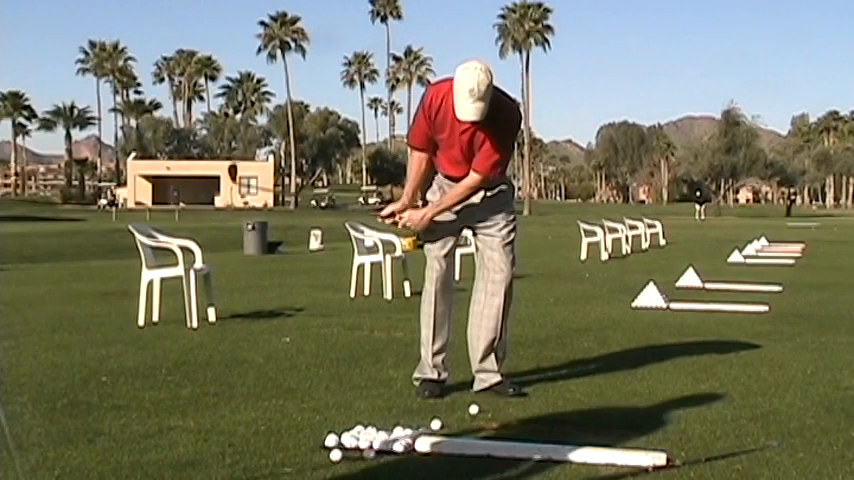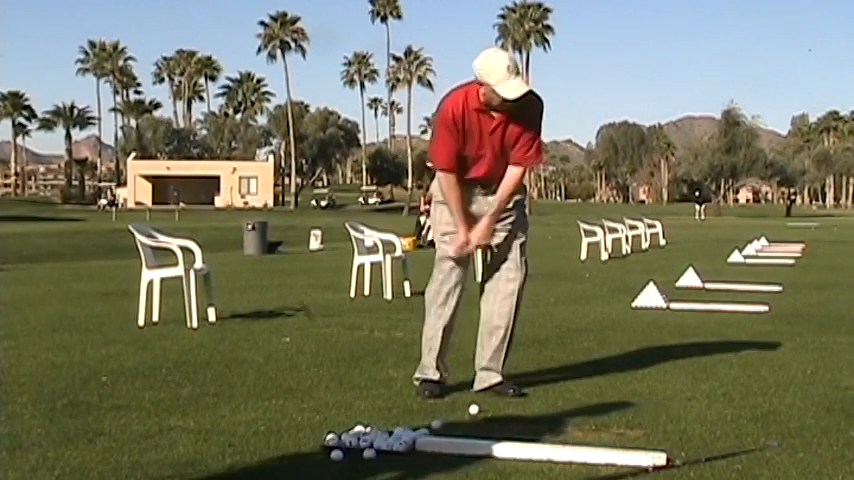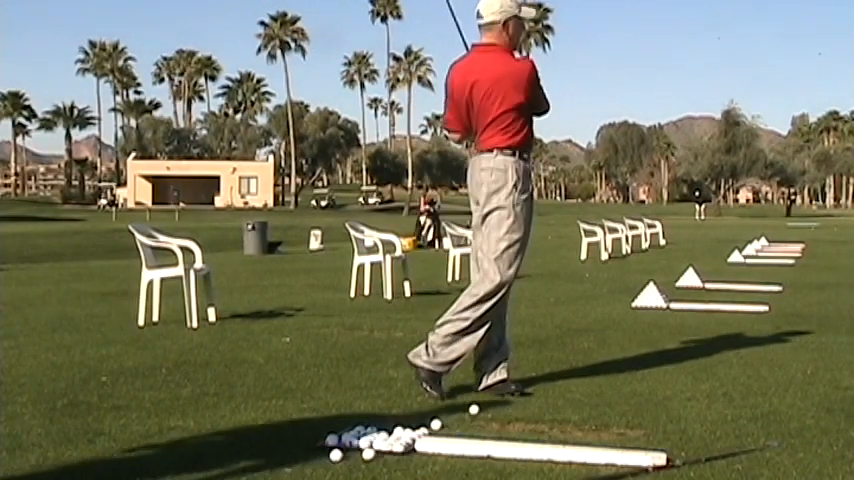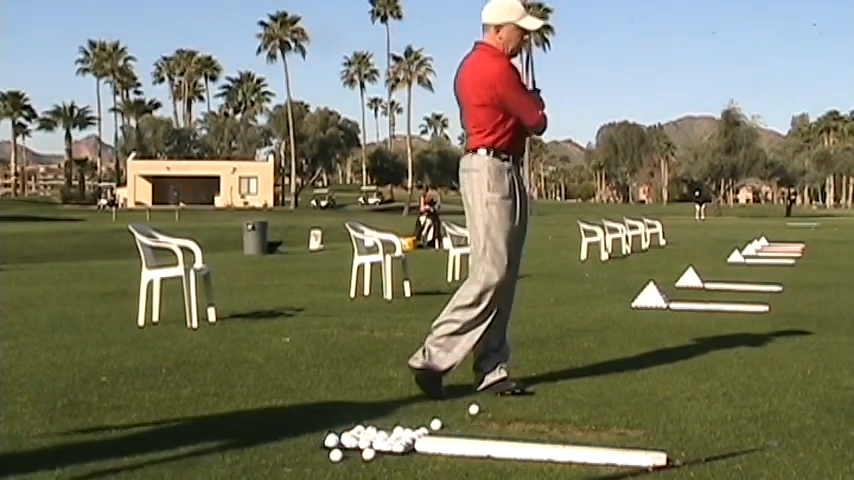
dt=0.7s
person 1, frame 1
left shoulder: (507, 115)
right shoulder: (434, 96)
left elbow: (479, 177)
right elbow: (421, 152)
left wrist: (428, 213)
right wrist: (407, 200)
left hip: (491, 194)
right hip: (443, 186)
left knee: (498, 274)
right knee: (438, 273)
left ankle: (488, 371)
right ankle: (430, 371)
person 1, frame 2
left shoulder: (529, 105)
right shoulder: (454, 108)
left elbow: (518, 170)
right elbow: (446, 175)
left wrist: (489, 220)
right wrist: (461, 227)
left hip: (503, 193)
right hip: (456, 192)
left knee: (511, 277)
right knee: (449, 275)
left ankle: (489, 372)
right ankle: (431, 371)
person 1, frame 3
left shoulder: (458, 71)
right shoulder: (522, 69)
left elbow: (456, 133)
right elbow: (541, 108)
left hip: (481, 166)
right hip: (508, 170)
left knee: (489, 273)
right knee: (496, 275)
left ankle: (491, 371)
right ankle: (433, 355)
person 1, frame 4
left shoulder: (477, 64)
right shoulder: (496, 68)
right elbow: (536, 122)
left wrist: (523, 115)
right wrist: (536, 104)
left hip: (503, 173)
right hip: (489, 172)
left knee: (501, 275)
right knee: (489, 275)
left ankle: (491, 369)
right ankle: (433, 359)
